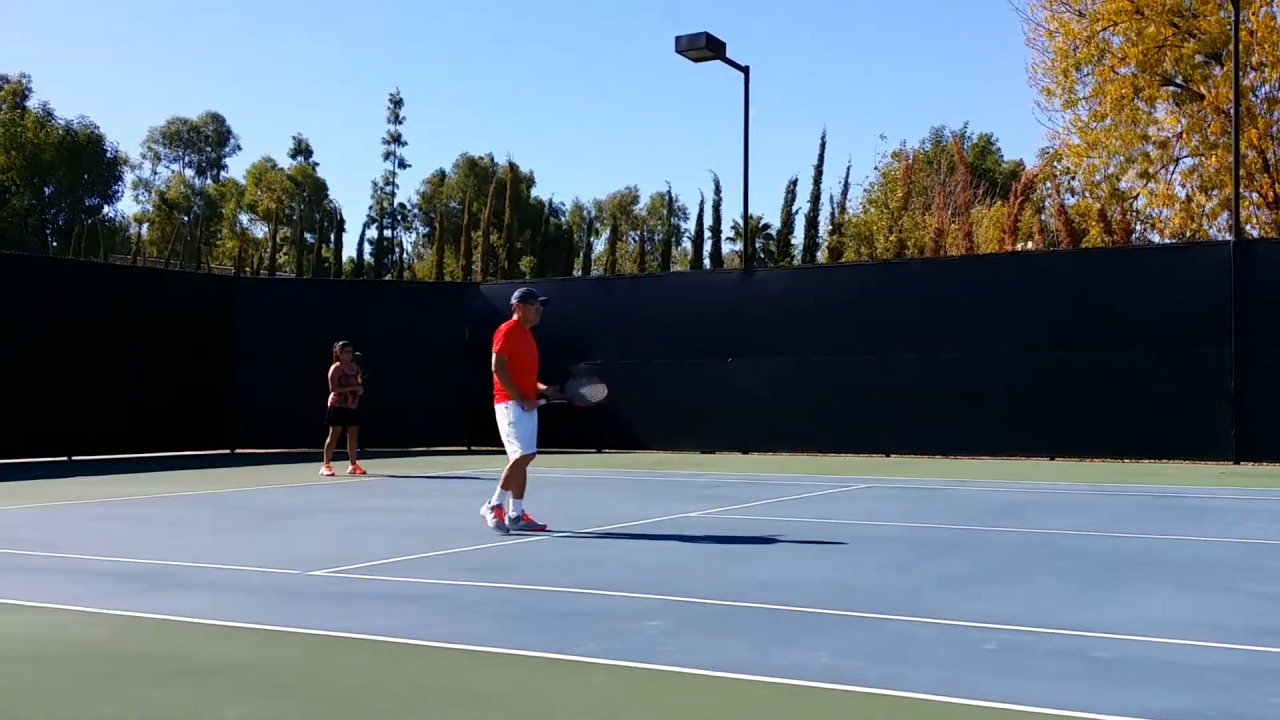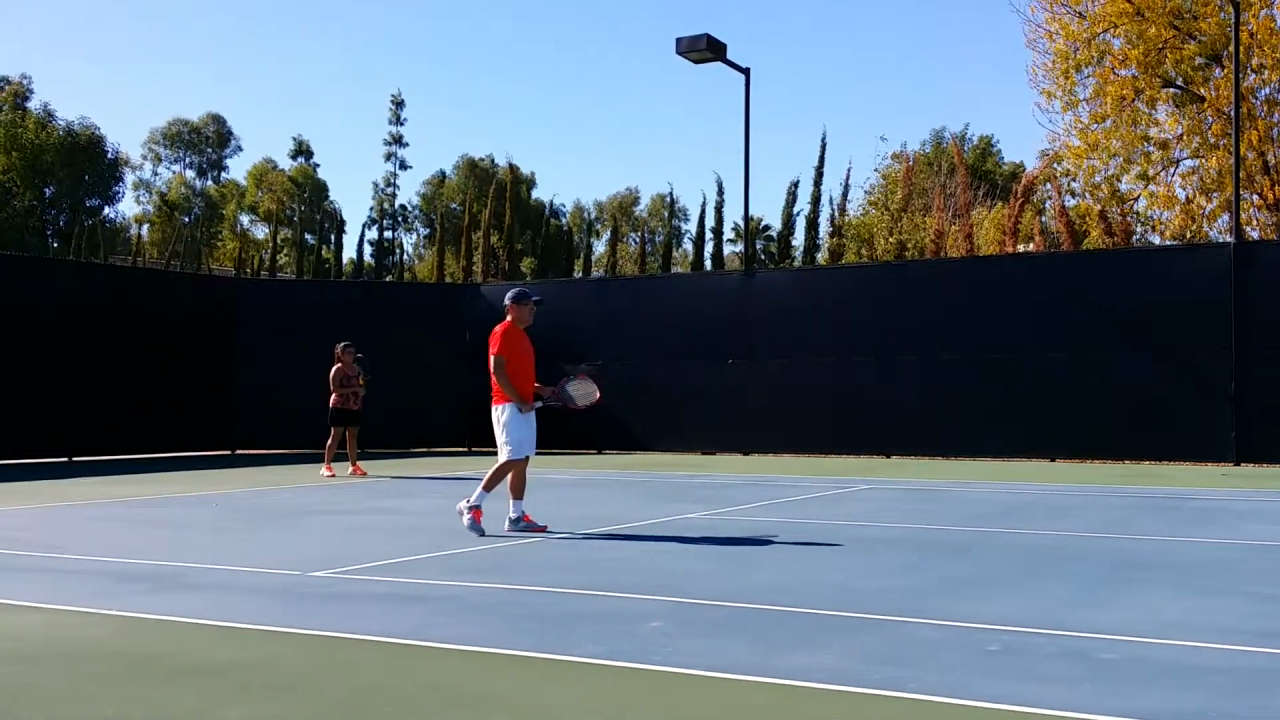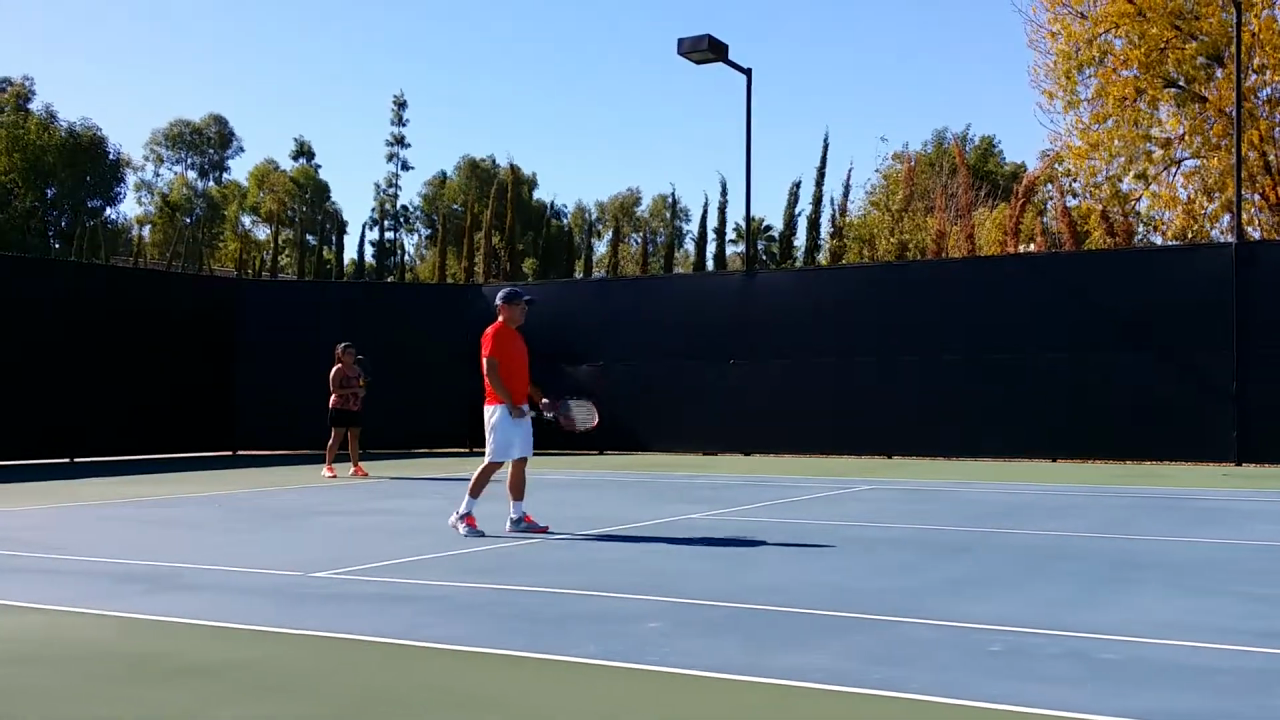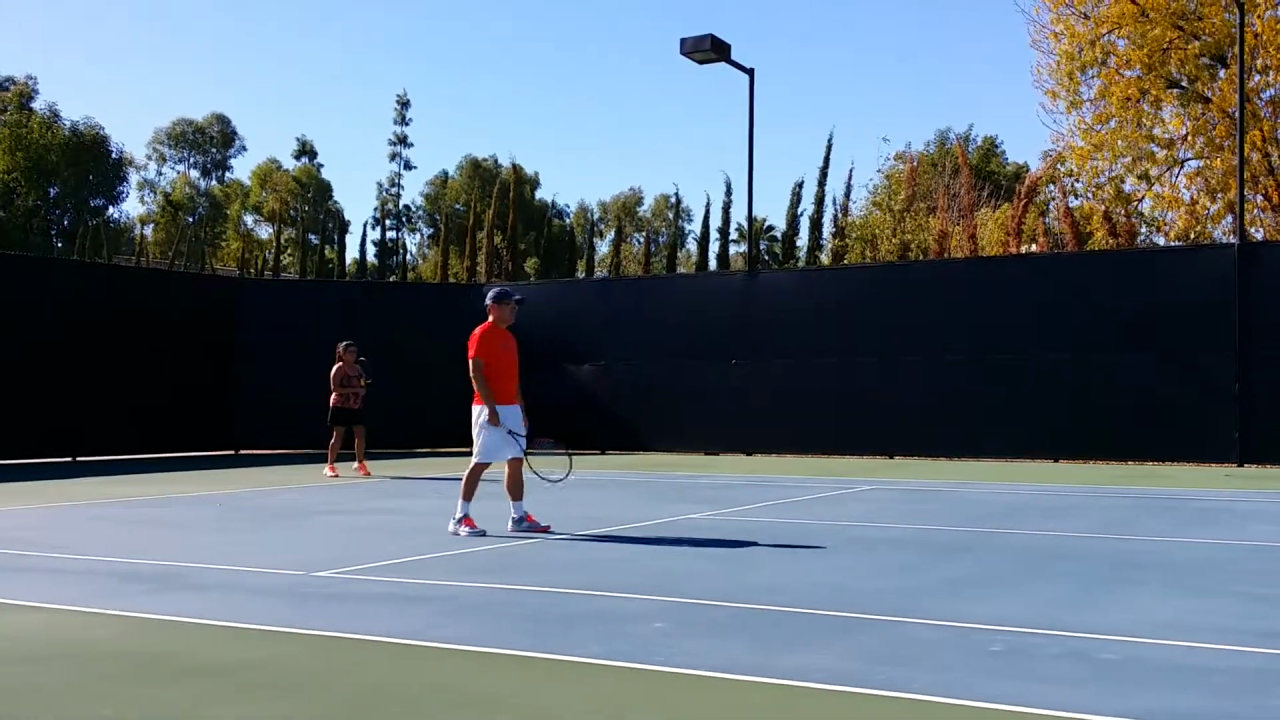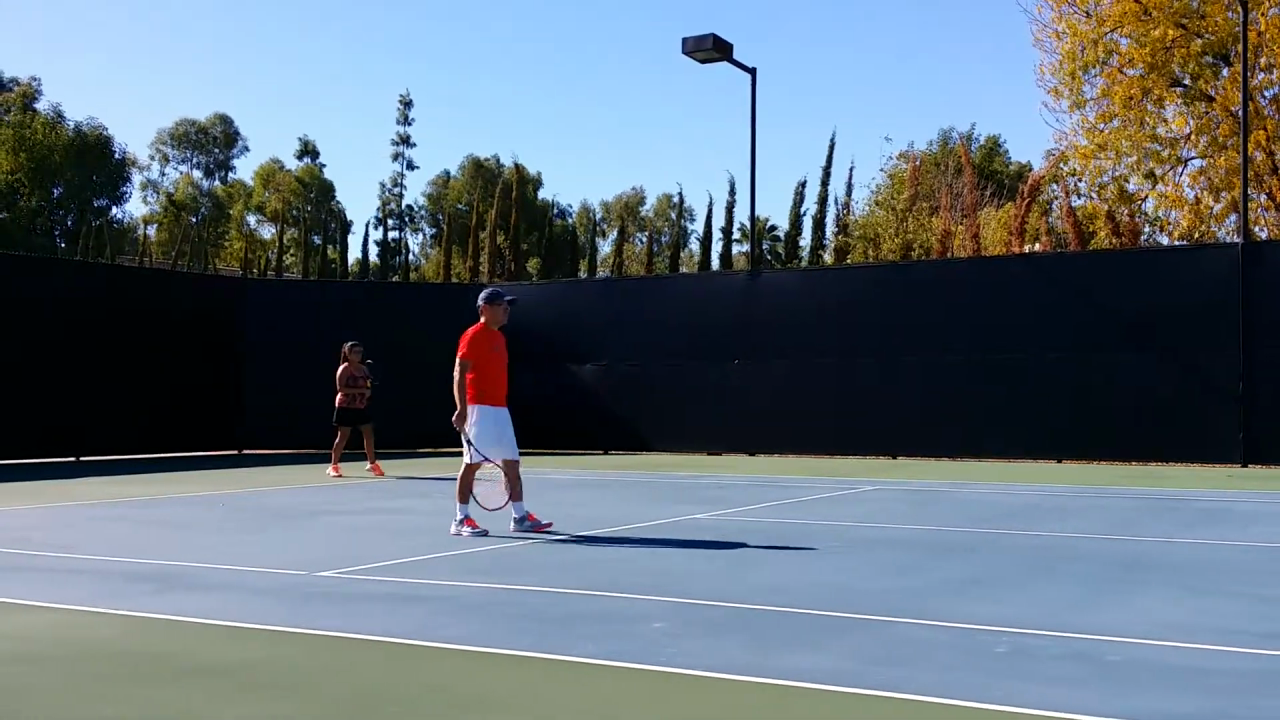
dt=0.2s
person 1, frame 1
left shoulder: (527, 335)
right shoulder: (507, 331)
right elbow: (497, 368)
left wrist: (543, 389)
right wrist: (521, 398)
left hip: (526, 405)
right hip: (511, 404)
left knee: (521, 458)
right knee: (524, 454)
left ankle: (516, 515)
right ankle: (494, 505)
person 1, frame 2
left shoulder: (522, 335)
right shoulder: (503, 332)
right elbow: (497, 370)
left wrist: (539, 389)
right wrist: (519, 400)
left hip: (523, 407)
right hip: (509, 406)
left knee: (522, 461)
right knee: (512, 460)
left ankle: (516, 516)
right ankle: (472, 505)
person 1, frame 3
left shoulder: (516, 336)
right shoulder: (494, 333)
right elbow: (490, 372)
left wrist: (538, 398)
right wrist: (510, 404)
left hip: (520, 408)
right hip: (501, 408)
left knee: (520, 462)
right knee: (494, 461)
left ankle: (517, 517)
right ankle: (463, 514)
person 1, frame 4
left shoulder: (509, 337)
right shoulder: (482, 334)
right elbow: (475, 373)
left wrist: (521, 410)
right wrist: (490, 408)
left hip: (511, 409)
right hip: (490, 409)
left knee: (515, 462)
right knee: (481, 462)
left ankle: (518, 517)
right ankle: (460, 518)
person 1, frame 5
left shoulder: (499, 338)
right shoulder: (473, 335)
right elbow: (460, 373)
right wrist: (461, 409)
left hip: (500, 409)
right hip: (480, 409)
left knee: (511, 463)
right knee: (472, 463)
left ankle: (520, 517)
right ankle: (461, 520)
